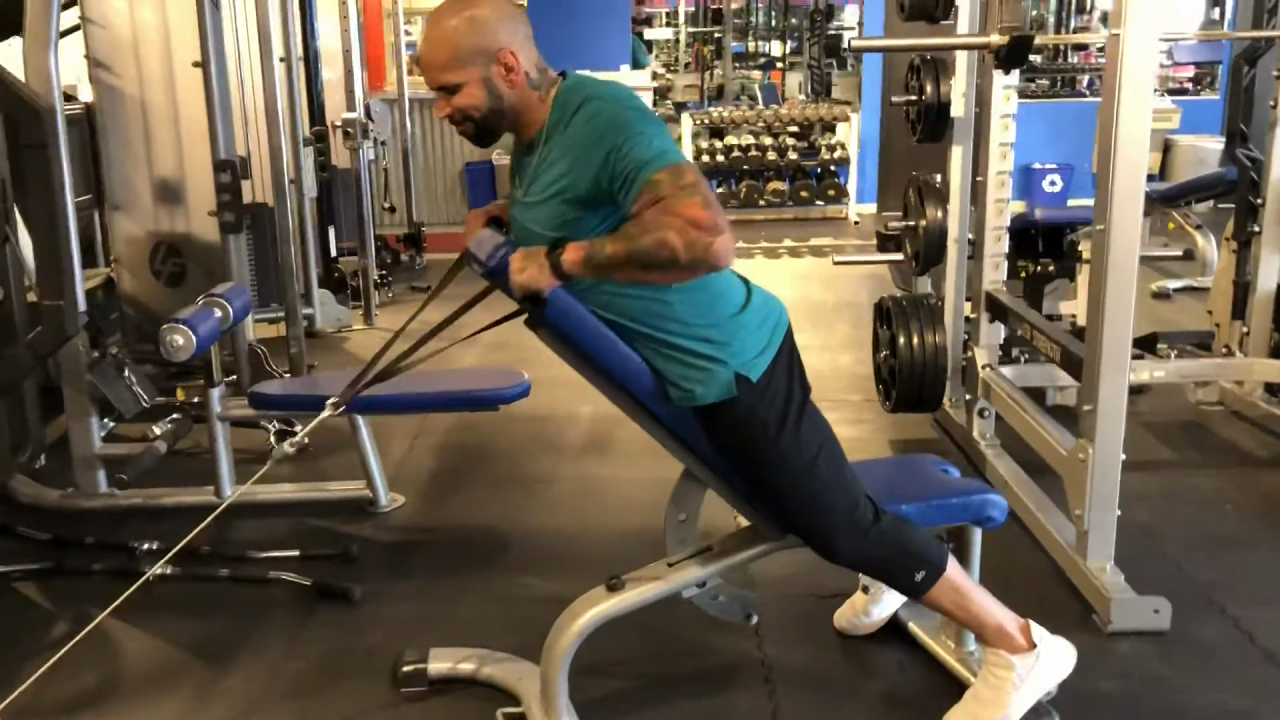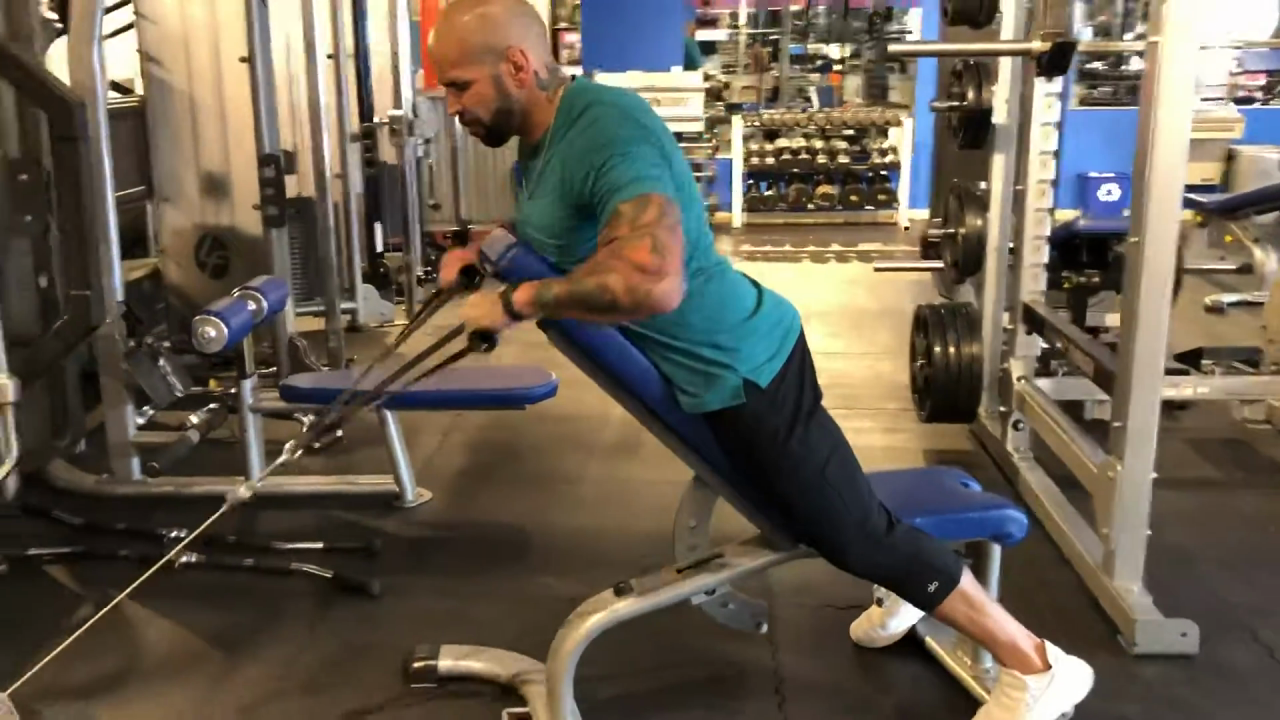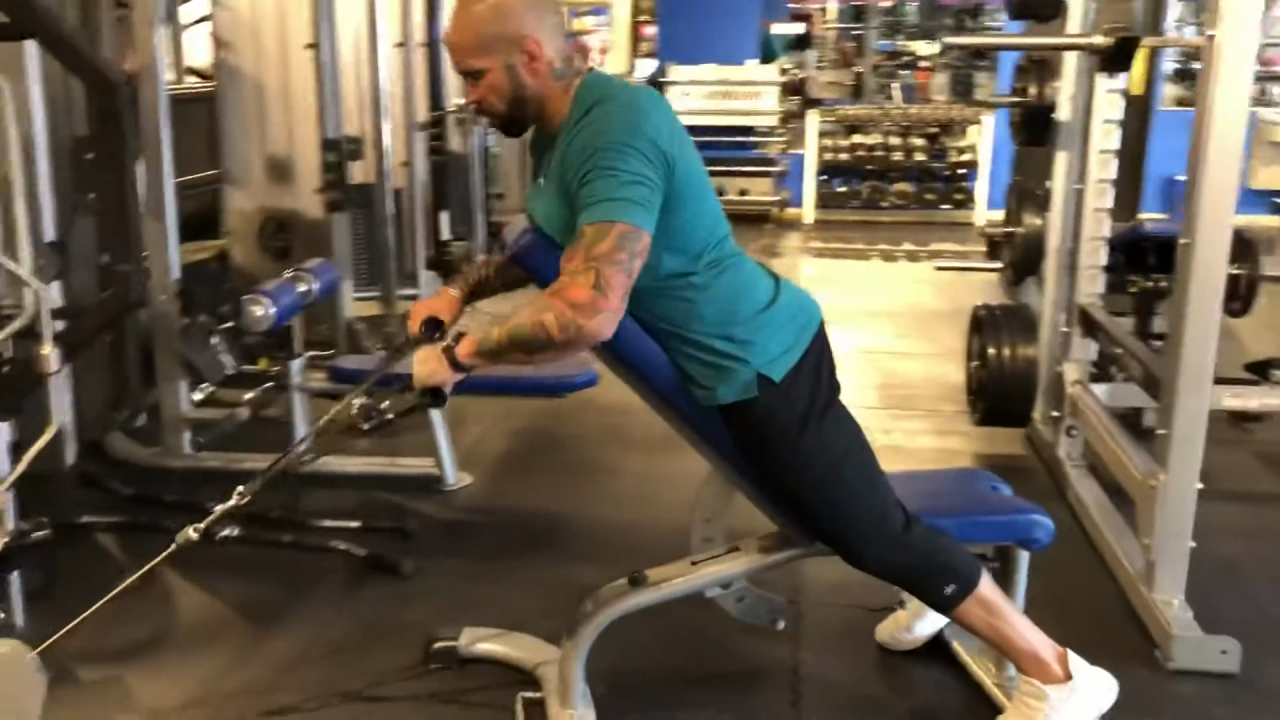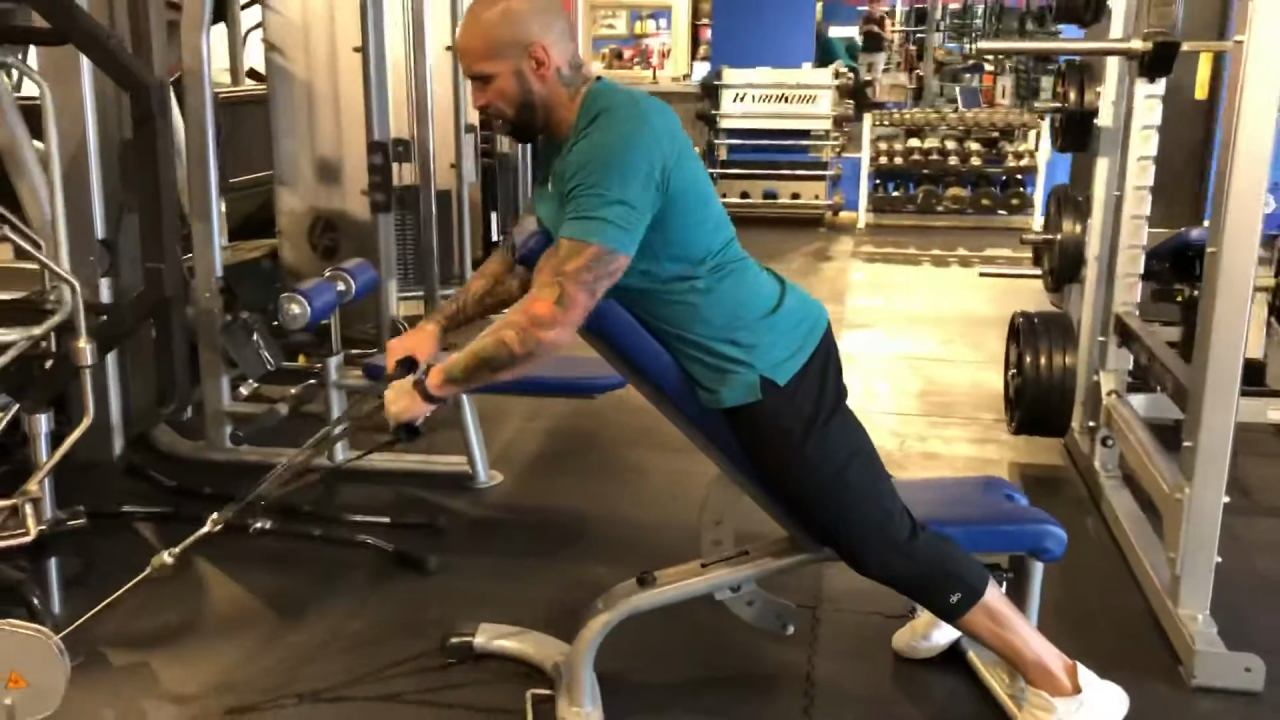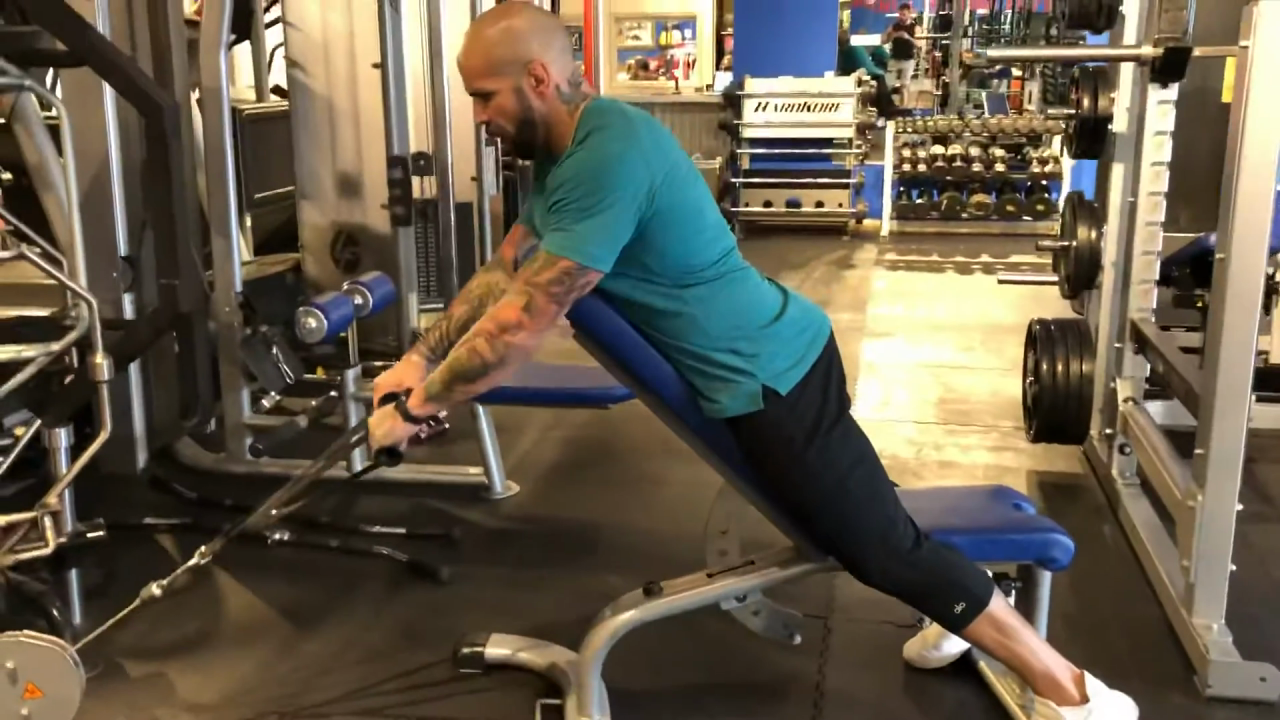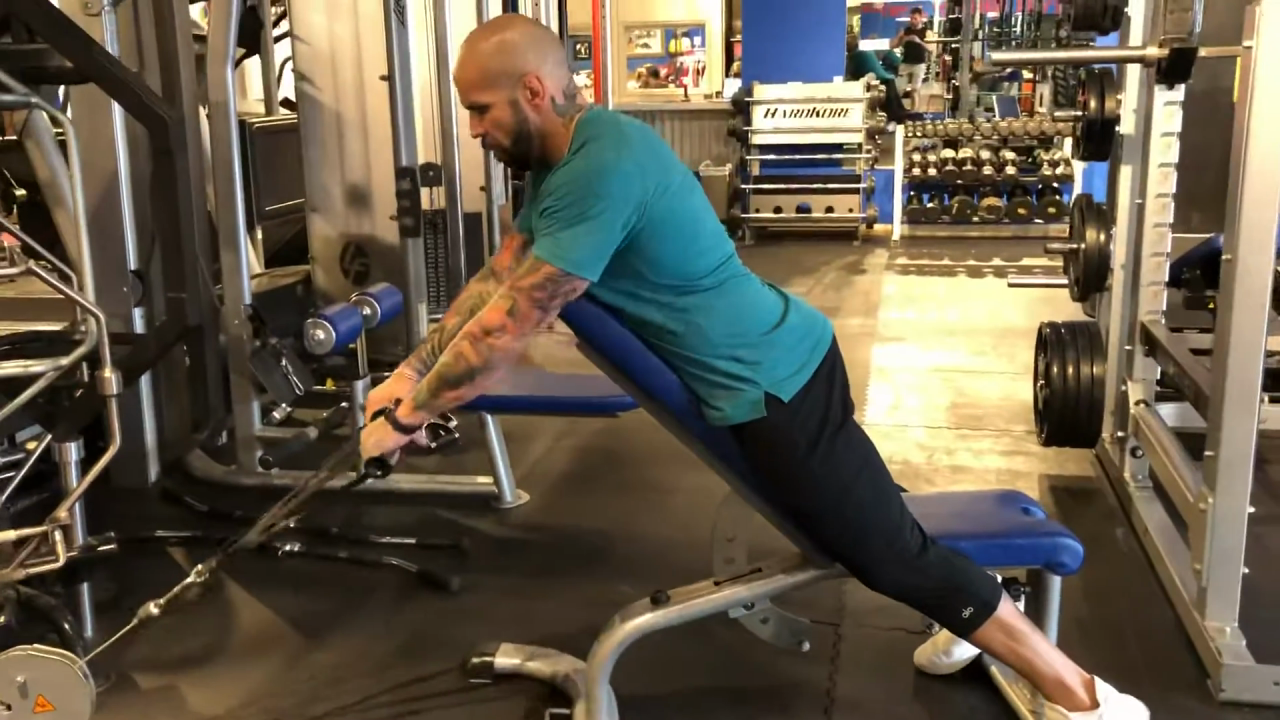
dt=0.3s
person 1, frame 1
left shoulder: (602, 117)
right shoulder: (533, 136)
left elbow: (706, 239)
left wrist: (561, 260)
right wrist: (502, 219)
left hip: (727, 361)
right hip: (693, 360)
left knee: (839, 521)
left ankle: (1022, 647)
right ankle: (887, 576)
person 1, frame 2
left shoulder: (607, 129)
right shoulder: (544, 136)
left elbow: (653, 284)
right elbow: (551, 239)
left wrist: (512, 302)
right wrist: (487, 258)
left hip: (737, 369)
right hip: (715, 362)
left knee: (852, 532)
right ankle: (904, 588)
person 1, frame 3
left shoulder: (613, 130)
right shoulder: (561, 126)
left elbow: (588, 312)
right elbow: (550, 243)
left wrist: (461, 353)
right wrist: (462, 288)
left hip: (755, 362)
right hip: (740, 349)
left knee: (869, 529)
right ankle: (938, 594)
person 1, frame 4
left shoulder: (615, 142)
right shoulder: (567, 135)
left elbow: (551, 320)
right elbow: (525, 260)
left wrist: (432, 389)
right wrist: (436, 327)
left hip: (764, 367)
right hip: (760, 351)
left knee: (877, 538)
right knee: (858, 513)
right ankle: (953, 600)
person 1, frame 5
left shoulder: (606, 159)
right shoulder: (569, 148)
left elbow: (521, 324)
right elbow: (508, 270)
left wrist: (416, 408)
right wrist: (421, 357)
left hip: (768, 378)
right hip: (765, 359)
left knee: (883, 548)
right knee: (864, 523)
right ankle: (972, 607)
person 1, frame 6
left shoulder: (595, 171)
right shoulder: (570, 156)
left elbow: (500, 332)
right elbow: (502, 278)
left wrist: (405, 414)
right wrist: (415, 366)
left hip: (772, 384)
right hip: (770, 364)
left knee: (891, 554)
right knee: (871, 528)
right ankle: (977, 613)
